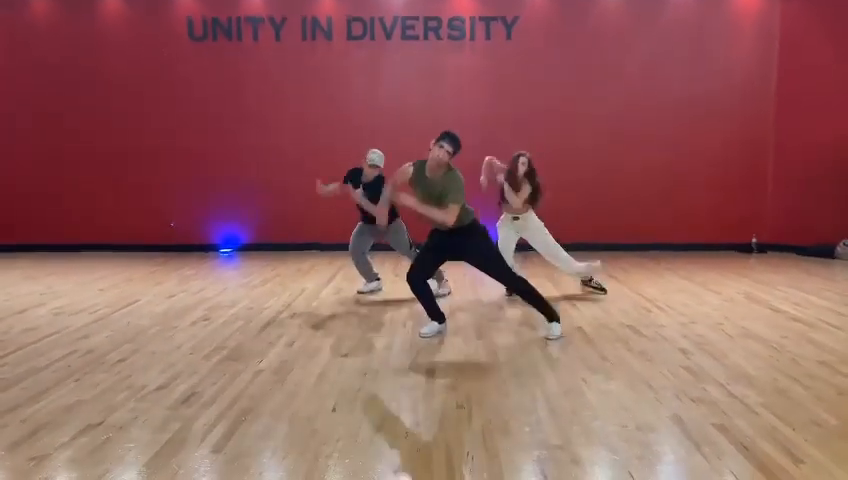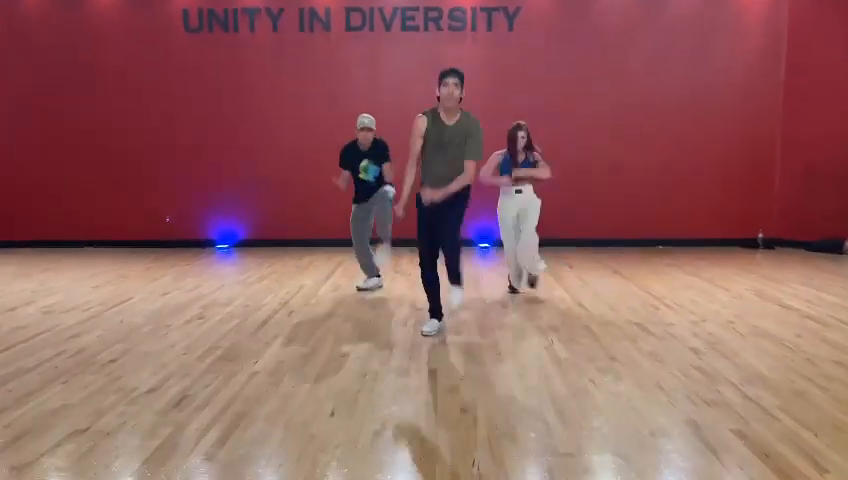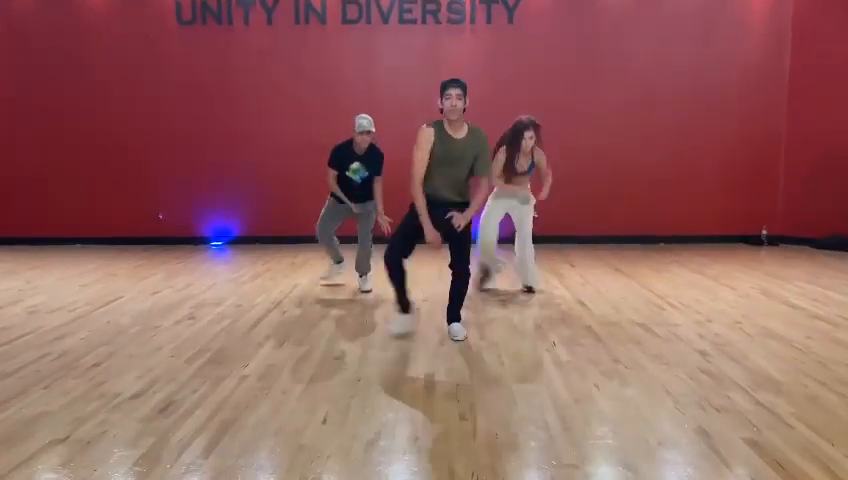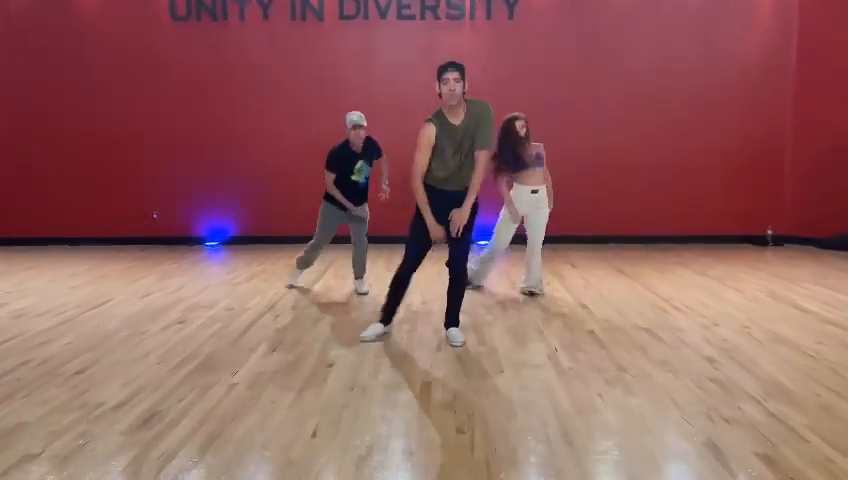
dt=0.4s
person 1, frame 1
left shoulder: (453, 180)
right shoulder: (413, 169)
left elbow: (449, 218)
right elbow: (390, 187)
left wrist: (414, 203)
right wrist: (382, 210)
left hip: (467, 233)
right hip: (441, 235)
left knee: (506, 276)
right knee: (415, 278)
left ankle: (552, 318)
right ankle: (437, 321)
person 1, frame 2
left shoulder: (471, 125)
right shoulder: (423, 120)
left elbow: (469, 173)
right elbow: (412, 161)
left wrist: (441, 193)
right wrist: (402, 200)
left hip: (454, 194)
right hip: (426, 193)
left knee: (449, 236)
right knee: (426, 257)
left ankle: (456, 284)
right ankle: (435, 316)
person 1, frame 3
left shoulder: (479, 138)
right shoulder: (429, 132)
left elbow: (483, 183)
right elbow: (416, 180)
left wrist: (468, 214)
right wrist: (426, 226)
left hip: (459, 208)
right hip: (427, 204)
left knee: (461, 268)
right knee: (392, 256)
left ankle: (454, 320)
right ankle: (405, 311)
person 1, frame 4
left shoulder: (482, 111)
right shoulder: (430, 128)
left elbow: (482, 163)
right elbow: (415, 178)
left wrist: (465, 208)
right wrist: (430, 221)
left hip: (463, 200)
right hip: (429, 197)
left knee: (458, 266)
right knee: (410, 261)
left ankle: (452, 324)
right ankle: (384, 321)
person 2, frame 1
left shoulder: (381, 184)
right shoulder: (354, 173)
right elbow: (341, 186)
left wrist: (361, 200)
right wrist: (326, 189)
left hip: (389, 224)
right hip: (367, 223)
left knee: (410, 253)
right knee: (355, 250)
left ankle: (441, 280)
right ankle: (373, 281)
person 2, frame 2
left shoulder: (381, 146)
right shoulder: (348, 151)
left elbow: (387, 174)
right elbow: (345, 175)
left wrist: (388, 178)
right wrist: (341, 182)
left hip: (382, 191)
right hip: (361, 200)
left knee: (385, 198)
right knee: (359, 241)
left ankle: (385, 243)
right ankle: (373, 277)
person 2, frame 3
left shoulder: (377, 153)
right shoulder: (340, 150)
left elbow: (377, 185)
right elbow: (331, 179)
left wrist: (380, 213)
right wrist: (347, 202)
left hip: (366, 201)
right hip: (340, 199)
left knee: (365, 239)
right knee: (323, 231)
left ankle: (363, 276)
right ankle: (338, 263)
person 2, frame 4
left shoulder: (371, 144)
right shoulder: (337, 152)
left elbow: (382, 159)
right elbow: (328, 184)
left wrist: (384, 182)
right wrist: (348, 205)
left hip: (359, 203)
right hip: (334, 203)
left knee: (360, 241)
right knee: (320, 241)
left ankle: (359, 279)
right ankle: (300, 267)
person 3, frame 1
left shoulder: (526, 185)
right shoulder: (504, 173)
left elbow: (516, 203)
right elbow: (489, 159)
left wrist: (504, 183)
right wrist: (484, 176)
left hip: (527, 221)
right hip: (507, 222)
left knee: (554, 251)
right knee: (505, 256)
left ankle: (586, 276)
person 3, frame 2
left shoulder: (532, 155)
right shoulder: (500, 155)
left elbow: (546, 173)
right elbow: (483, 175)
left wrist: (525, 172)
right wrist: (499, 181)
left hip: (527, 198)
right hip: (507, 199)
left knee: (528, 234)
right knee: (510, 244)
left ankle: (533, 270)
right ankle: (515, 280)
person 3, frame 3
left shoulder: (537, 153)
right shoulder: (505, 152)
left elbow: (547, 175)
right elbow: (493, 179)
left wrist: (544, 191)
right wrist: (515, 190)
left hip: (523, 197)
right hip: (501, 195)
left knee: (524, 238)
right knee: (486, 232)
left ankle: (528, 280)
right ankle: (488, 267)
person 3, frame 4
left shoulder: (538, 148)
right shoulder: (506, 152)
left elbow: (545, 173)
right elbow: (502, 182)
left wrist: (550, 197)
right wrist: (512, 207)
left hip: (539, 198)
right hip: (517, 198)
left knee: (535, 245)
right knee: (499, 242)
left ankle: (532, 284)
right ankle: (475, 275)
